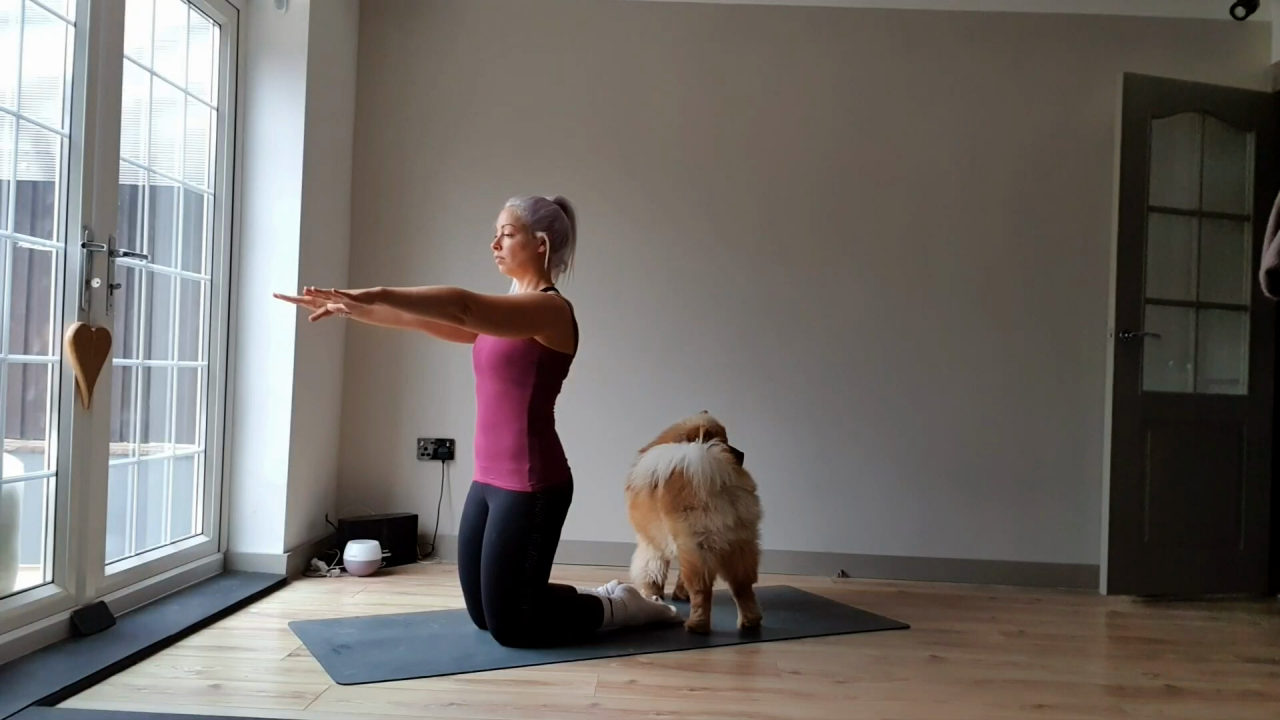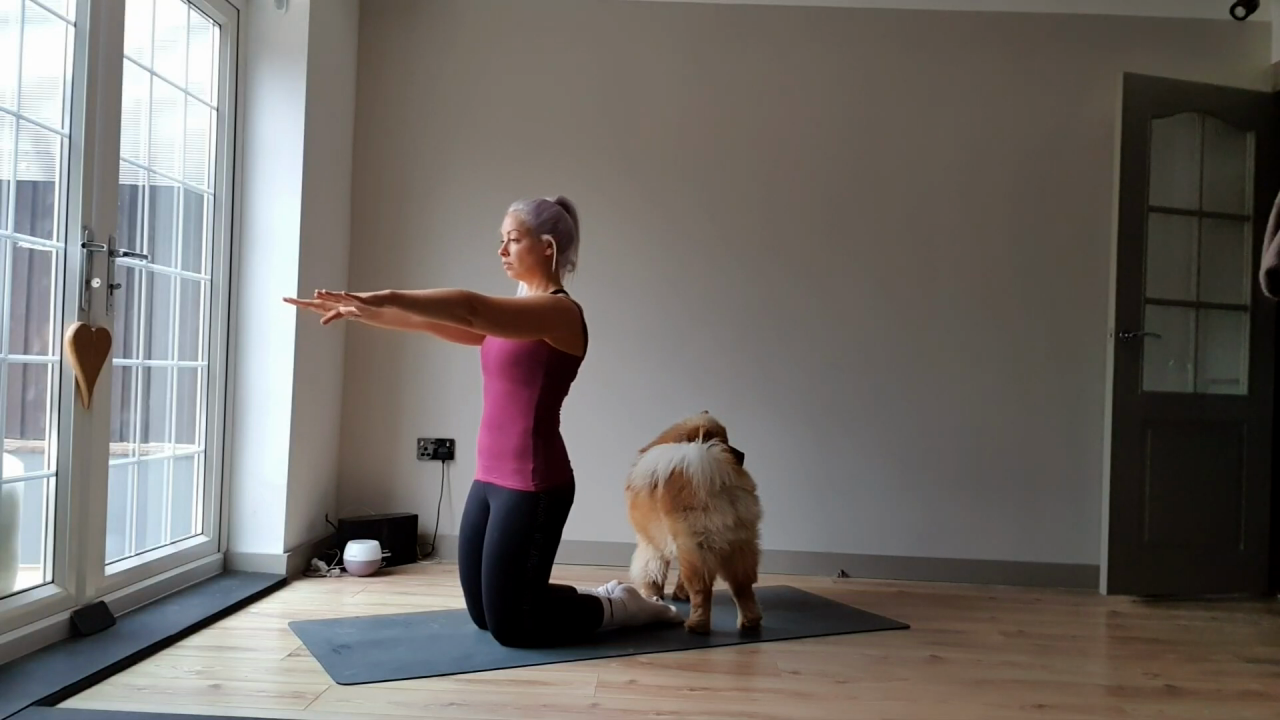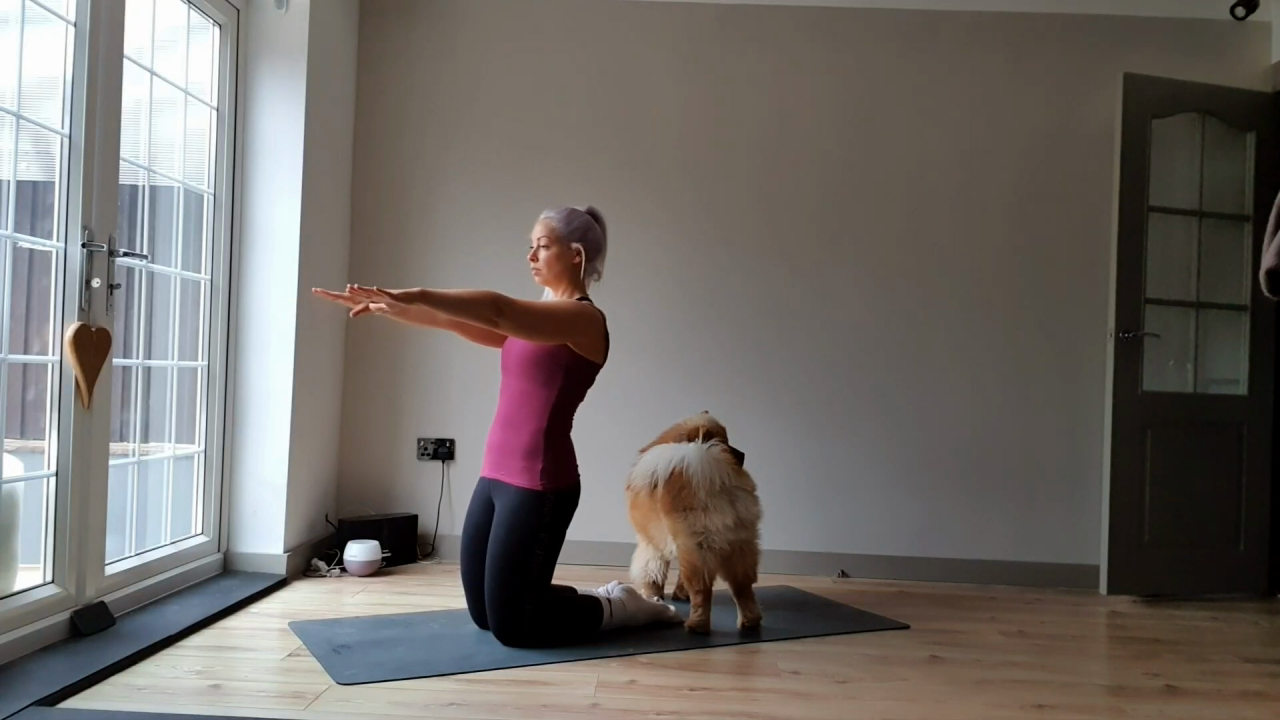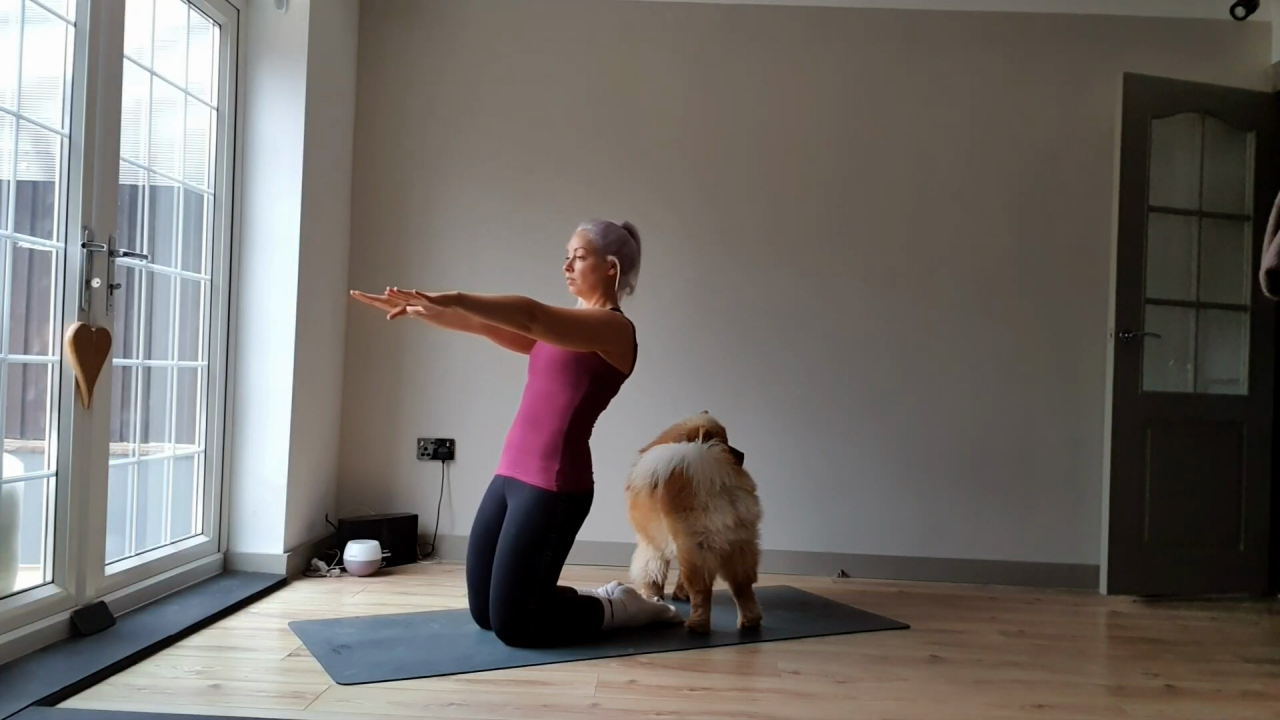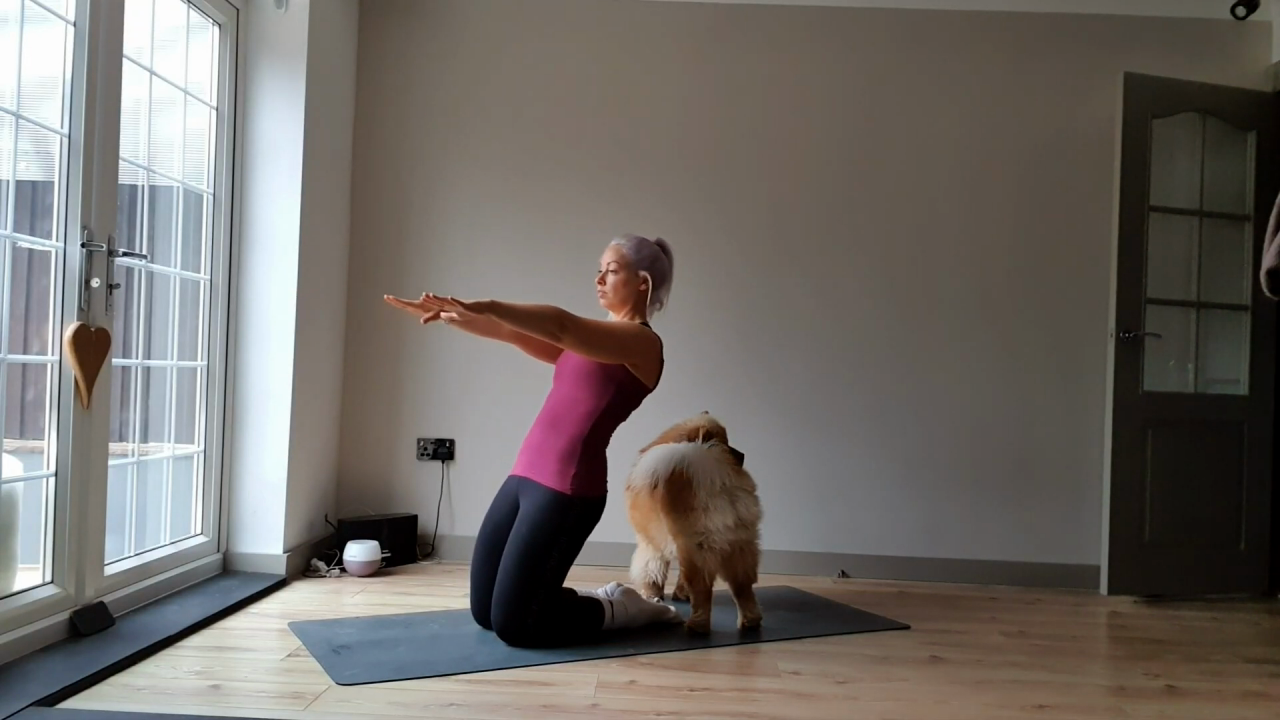
dt=0.7s
person 1, frame 1
left shoulder: (551, 311)
right shoulder: (503, 315)
left elbow: (462, 306)
right elbow: (425, 320)
left wrist: (378, 293)
right wrist: (349, 307)
left hip: (531, 485)
right hip: (490, 481)
left knee: (510, 625)
right knee: (483, 613)
left ankle: (619, 606)
right ankle: (600, 596)
person 1, frame 2
left shoulder: (561, 312)
right shoulder: (510, 317)
left elbow: (471, 309)
right elbow: (435, 322)
left wrist: (387, 297)
right wrist: (357, 310)
left hip: (533, 484)
right hip: (492, 479)
left knee: (510, 625)
right knee: (483, 613)
left ankle: (619, 607)
right ankle: (603, 596)
person 1, frame 3
left shoulder: (585, 319)
right shoulder: (532, 322)
left elbow: (496, 310)
right elbow: (455, 320)
left wrist: (416, 294)
right wrist: (383, 306)
left hip: (540, 485)
right hip: (497, 477)
left knee: (511, 625)
right knee: (483, 612)
left ankle: (620, 607)
right ankle: (602, 597)
person 1, frame 4
left shoulder: (615, 328)
right shoulder: (560, 330)
left elbow: (529, 315)
right elbow: (487, 326)
left wrist: (453, 297)
right wrist: (420, 309)
left hip: (554, 484)
right hip: (512, 474)
left knee: (513, 624)
right knee: (483, 612)
left ankle: (619, 607)
right ankle: (602, 597)
person 1, frame 5
left shoulder: (642, 343)
right shoulder: (588, 340)
left elbow: (560, 325)
right elbow: (514, 333)
left wrist: (487, 305)
right wrist: (448, 314)
left hip: (568, 487)
right hip: (526, 476)
left knee: (513, 623)
right knee: (485, 611)
left ankle: (622, 608)
right ankle: (604, 599)
